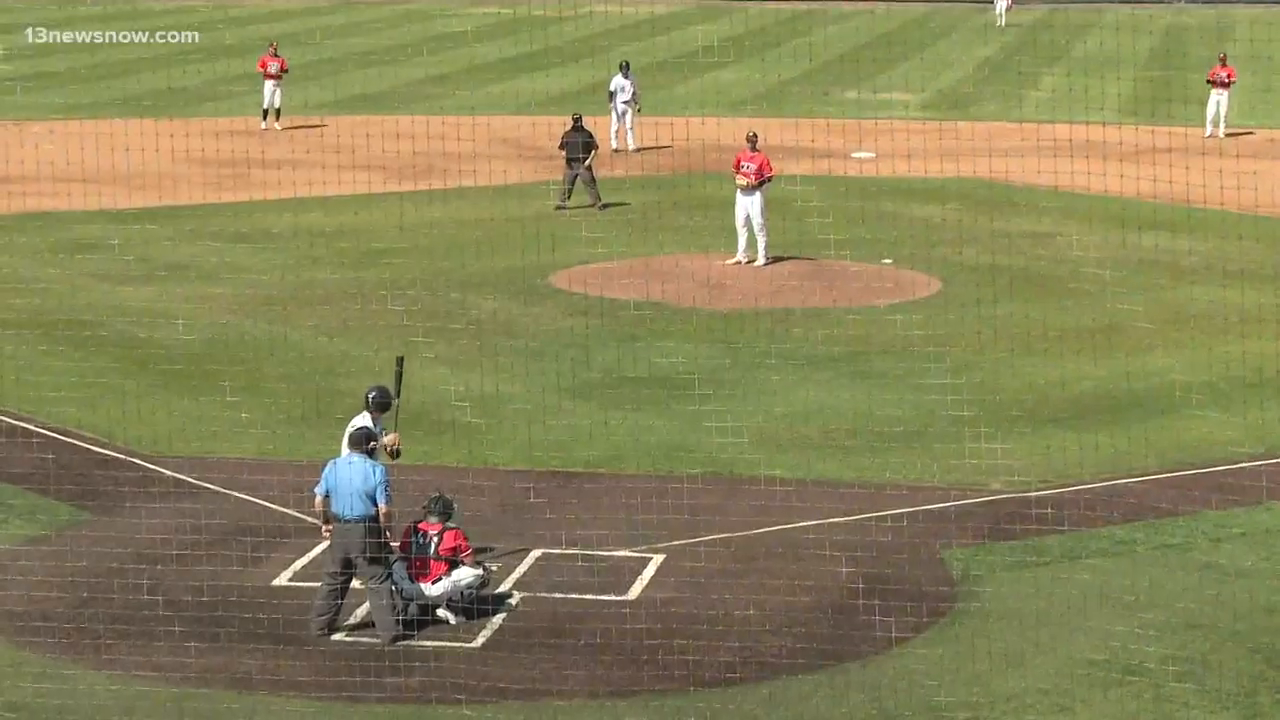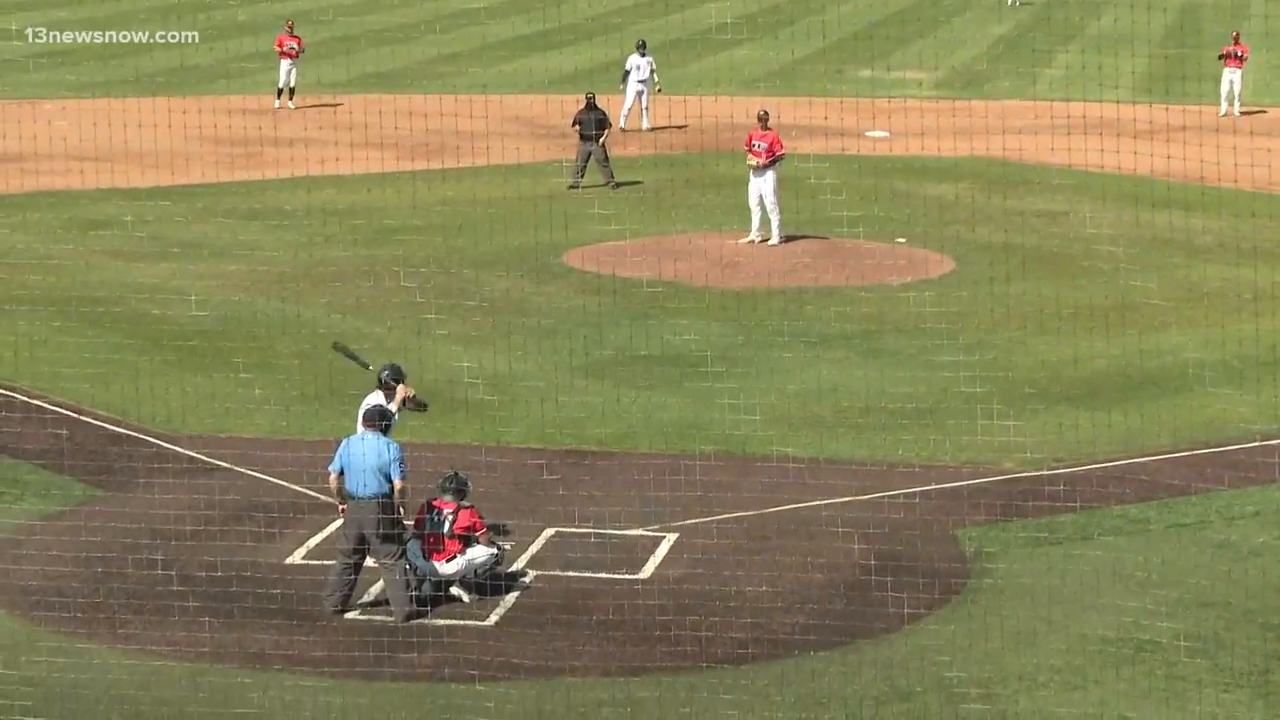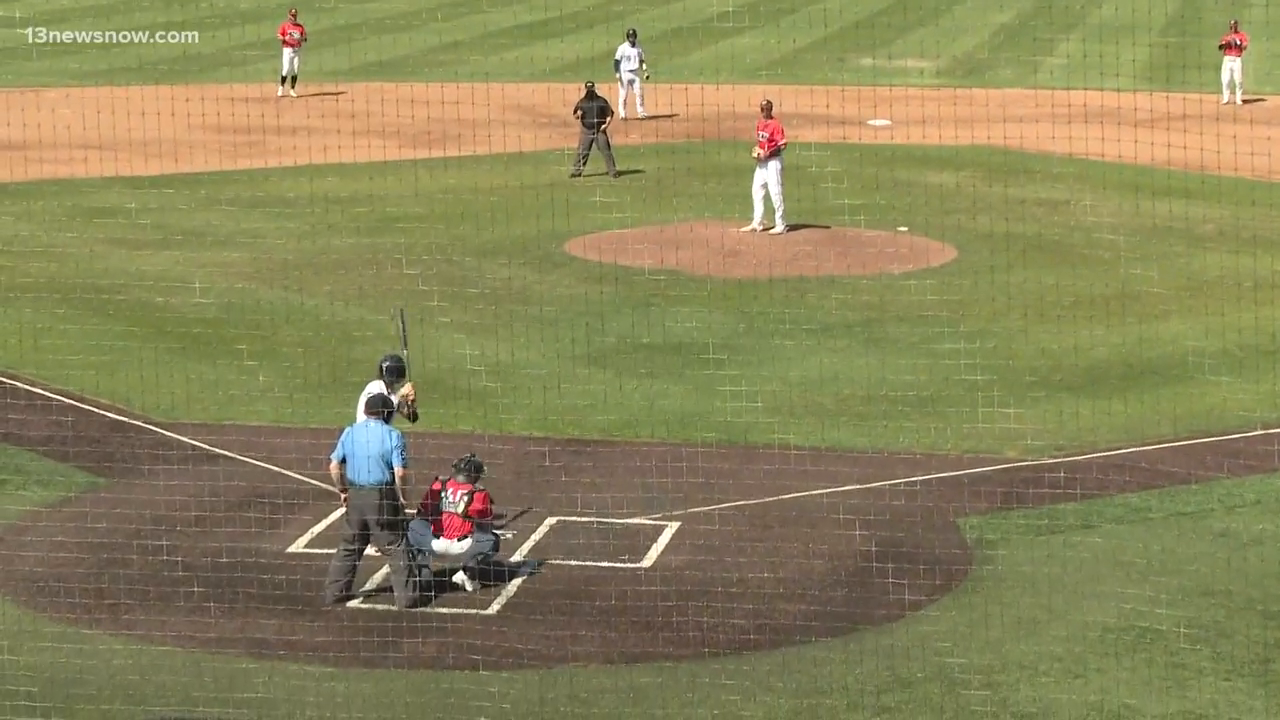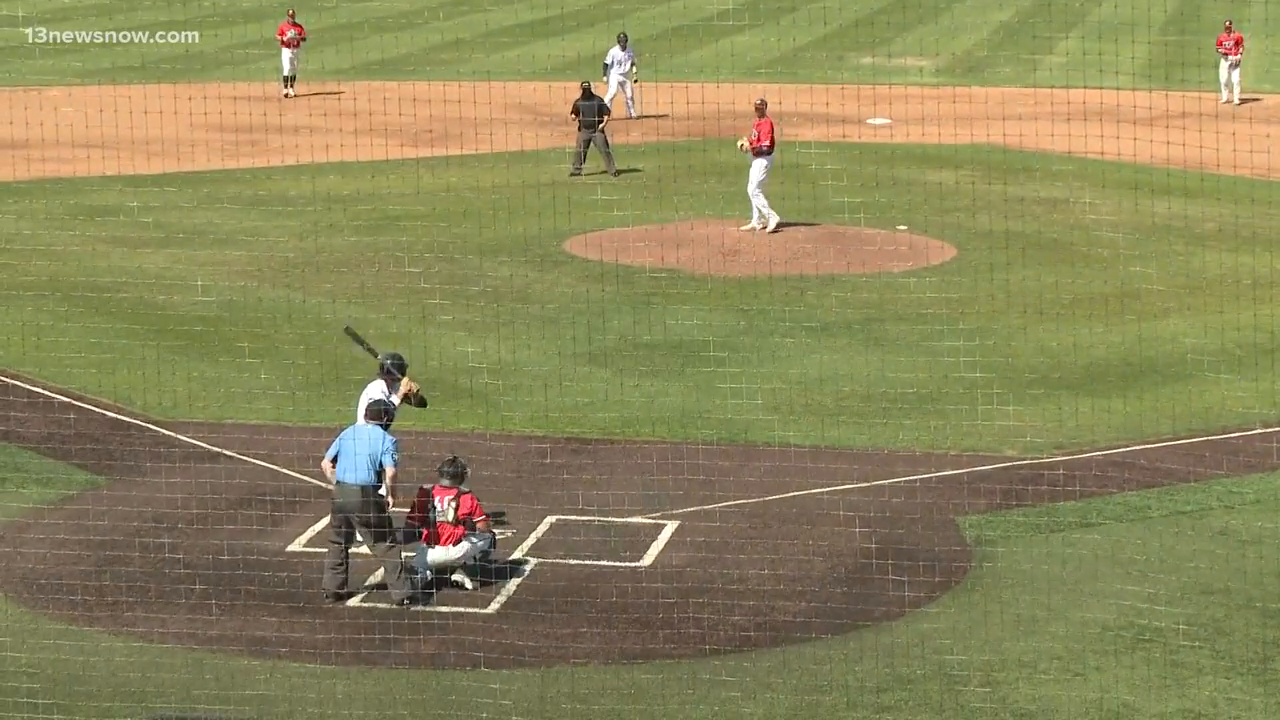
dt=0.5s
person 1, frame 1
left shoulder: (332, 466)
right shoulder: (376, 469)
left elbow: (319, 501)
right elbow: (384, 508)
left wrist: (324, 523)
right wrist: (386, 530)
left hip: (339, 530)
right hip: (367, 532)
left knee: (333, 580)
right knee: (378, 582)
left ankle: (321, 625)
right ankle: (389, 631)
person 1, frame 2
left shoulder: (347, 444)
right shoulder: (391, 447)
left elbow: (333, 478)
right elbow: (399, 485)
left wrist: (341, 501)
right wrist: (400, 506)
left hip: (354, 508)
right hip: (381, 509)
left knee: (347, 558)
right knee: (392, 560)
left ankle: (335, 602)
right ankle: (403, 608)
person 1, frame 3
left shoulder: (349, 432)
right shoulder: (393, 435)
left elbow: (334, 466)
right elbow: (400, 472)
left wrist: (342, 490)
right wrist: (401, 495)
left hip: (355, 496)
right hip: (382, 496)
left knee: (349, 546)
right knee: (396, 548)
left ankle: (335, 591)
right ankle: (405, 597)
person 1, frame 4
left shoulder: (347, 432)
right shoulder: (386, 439)
left elbow: (326, 464)
right elbow: (390, 472)
right wrist: (390, 495)
left hip: (340, 494)
right hip: (366, 496)
left knee: (337, 543)
right knee: (386, 545)
left ankle: (333, 589)
right ankle: (401, 593)
